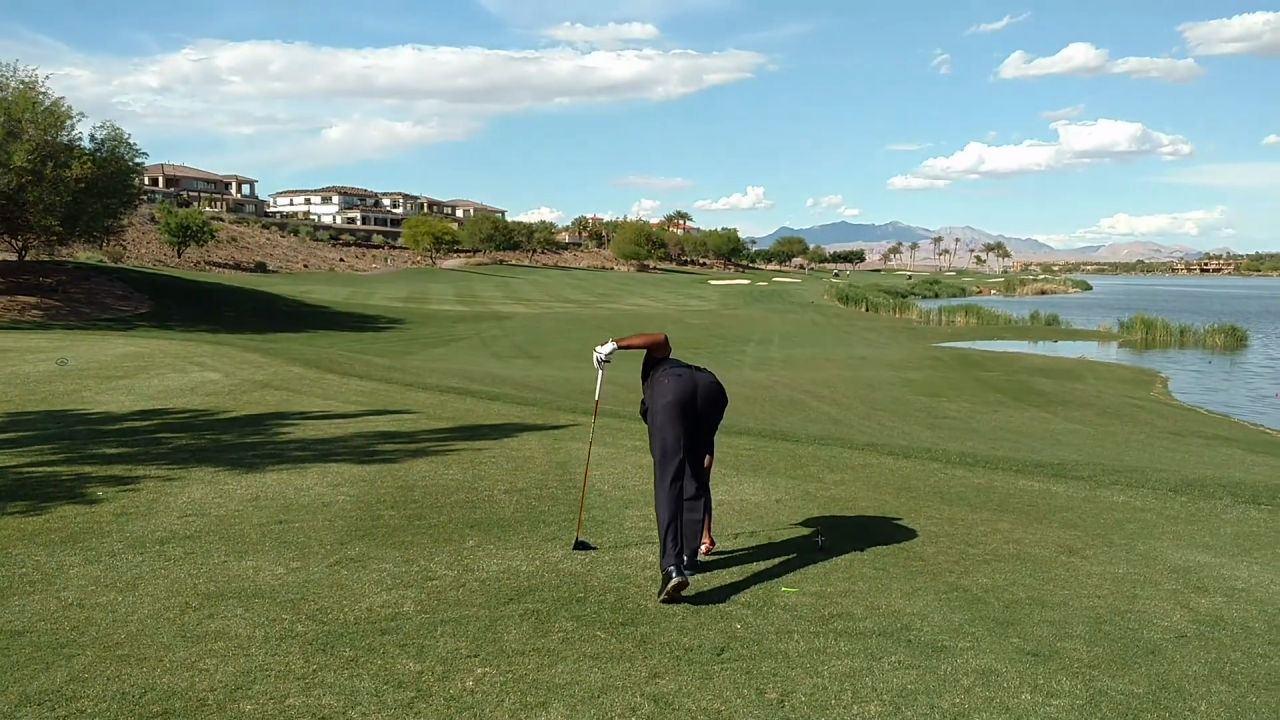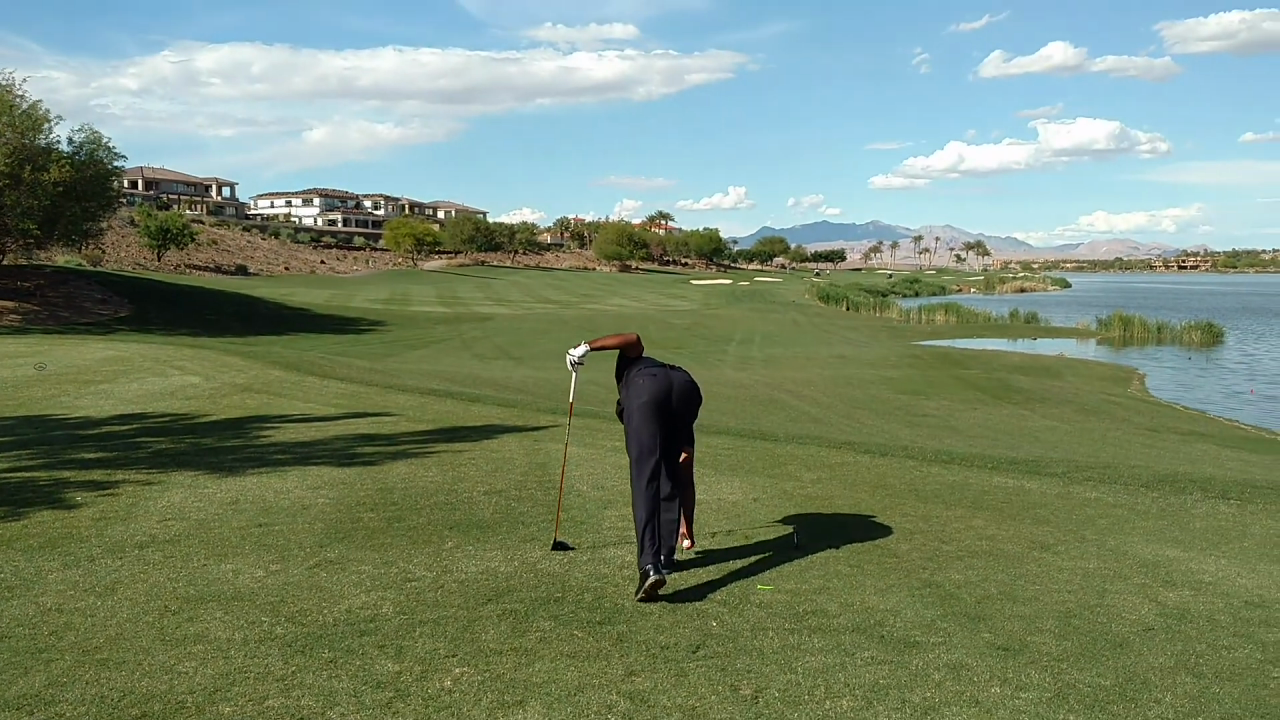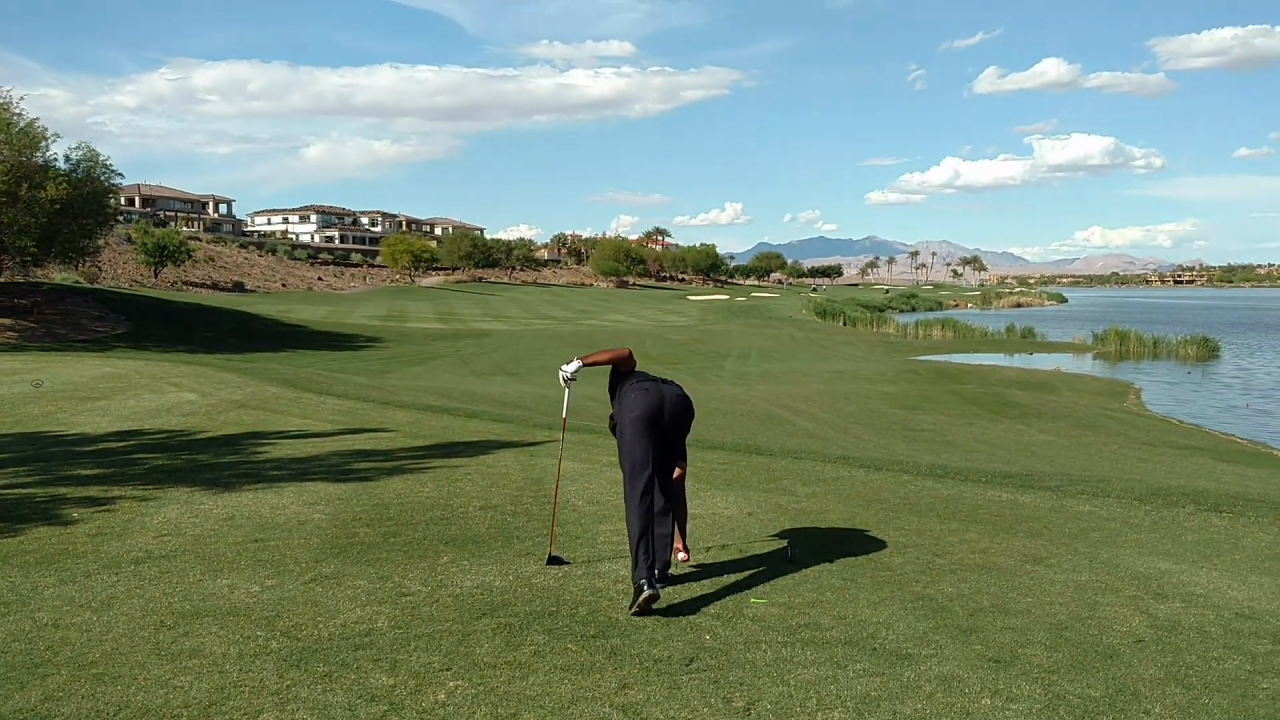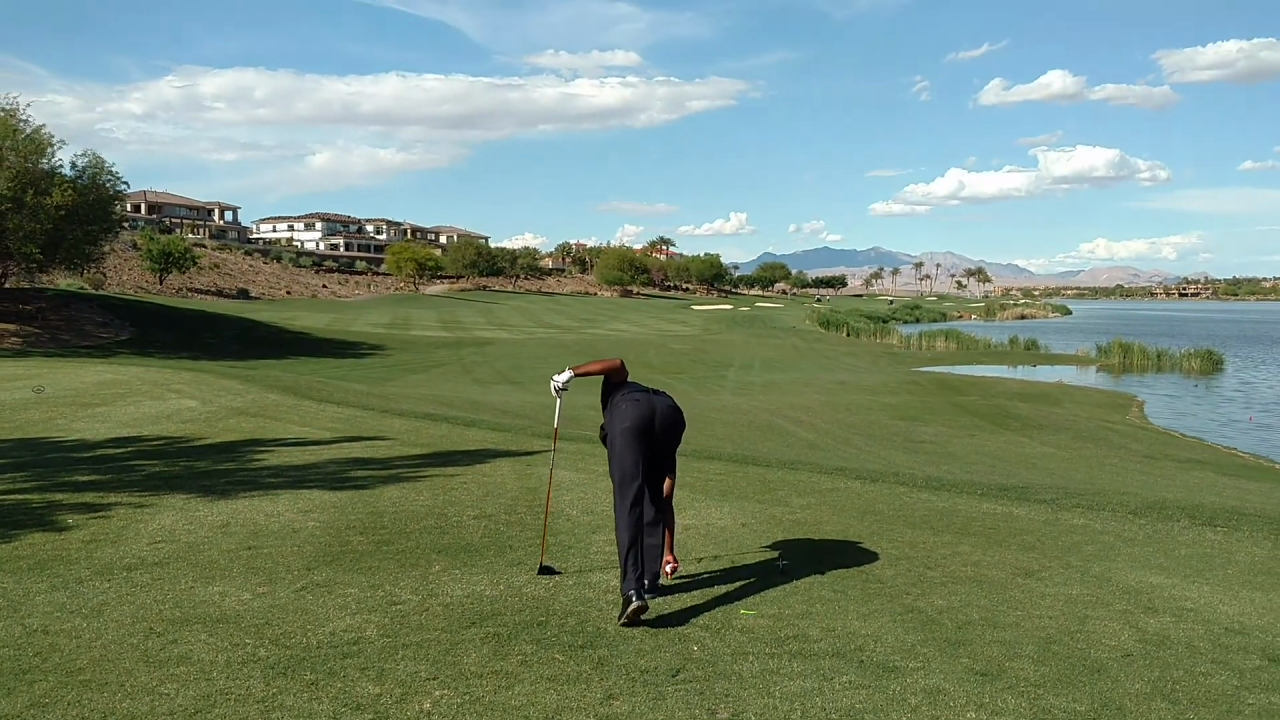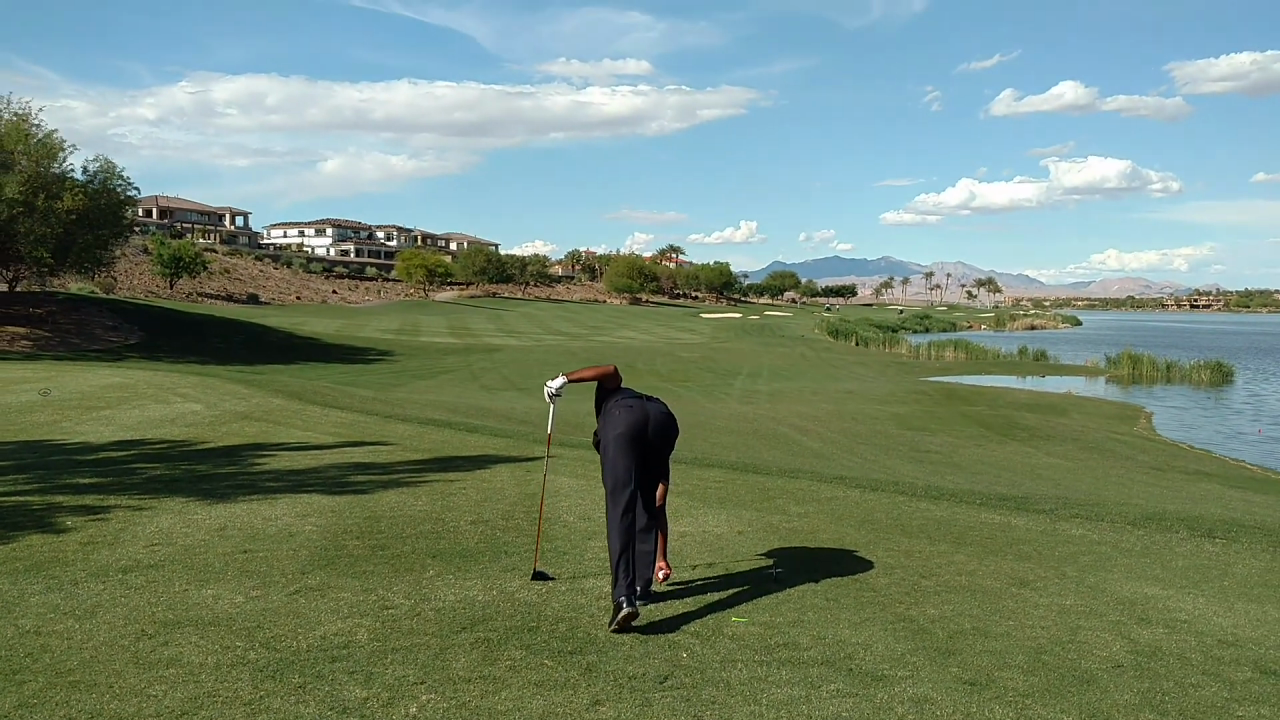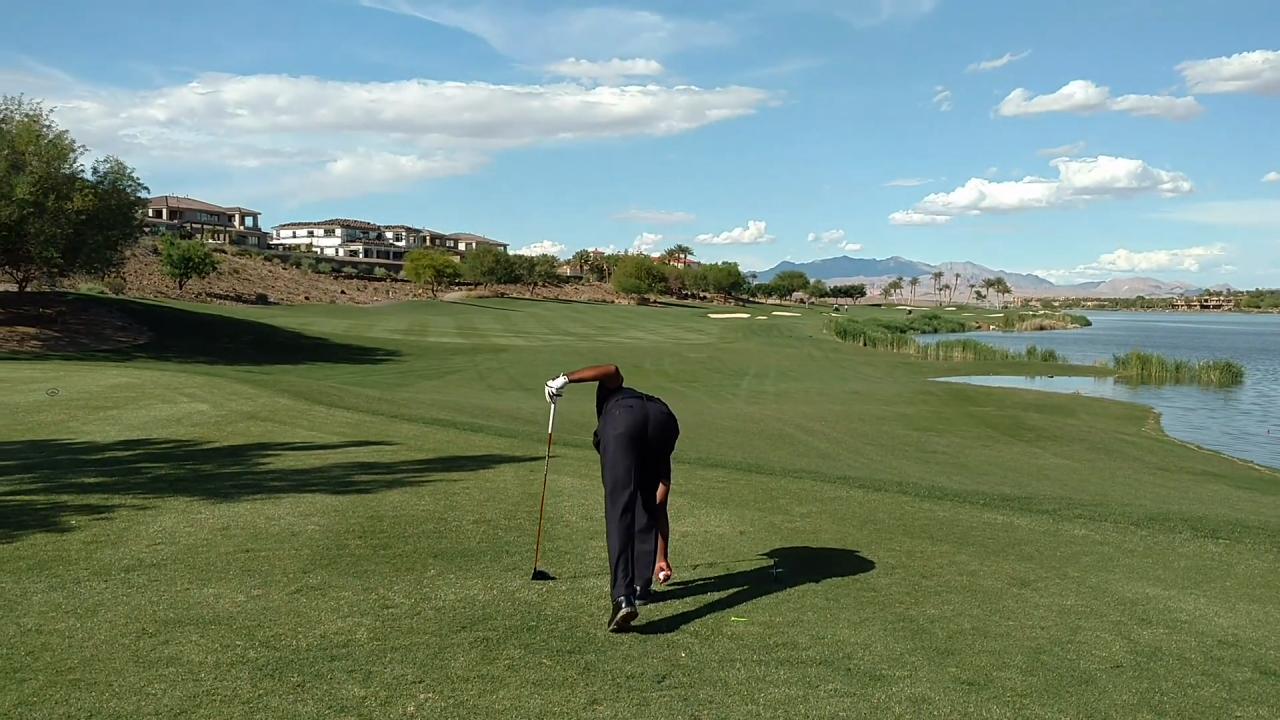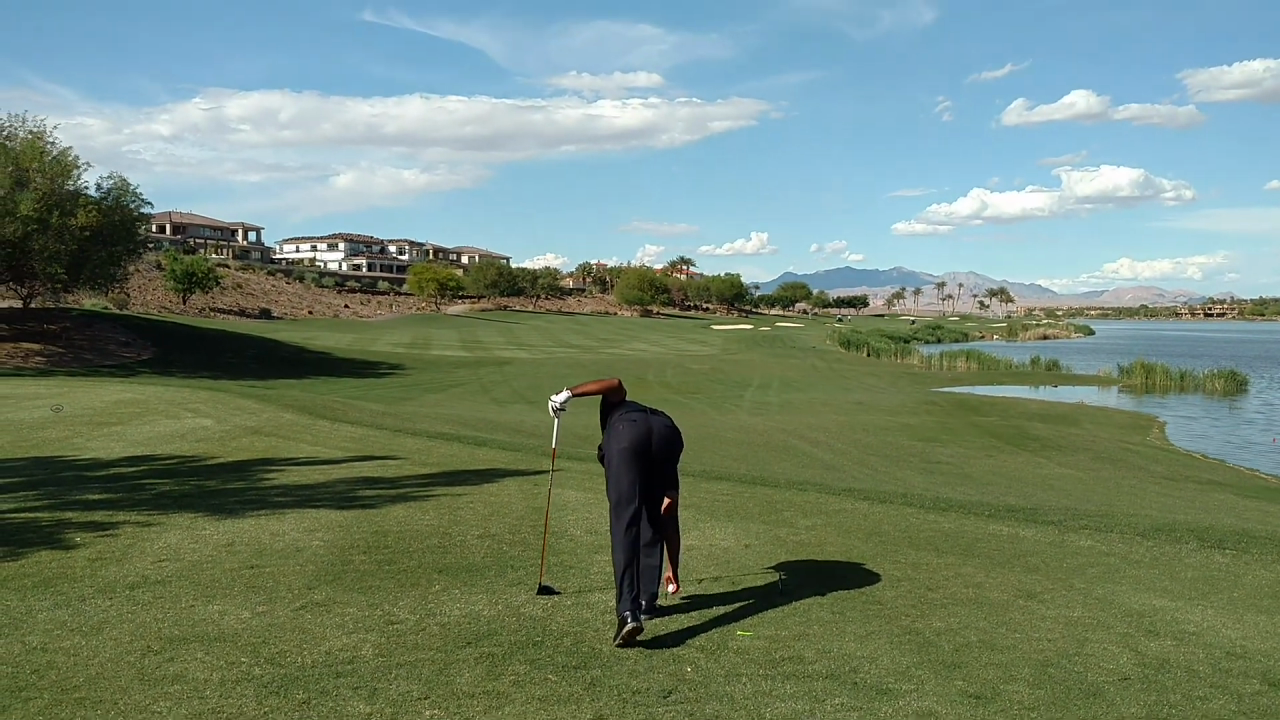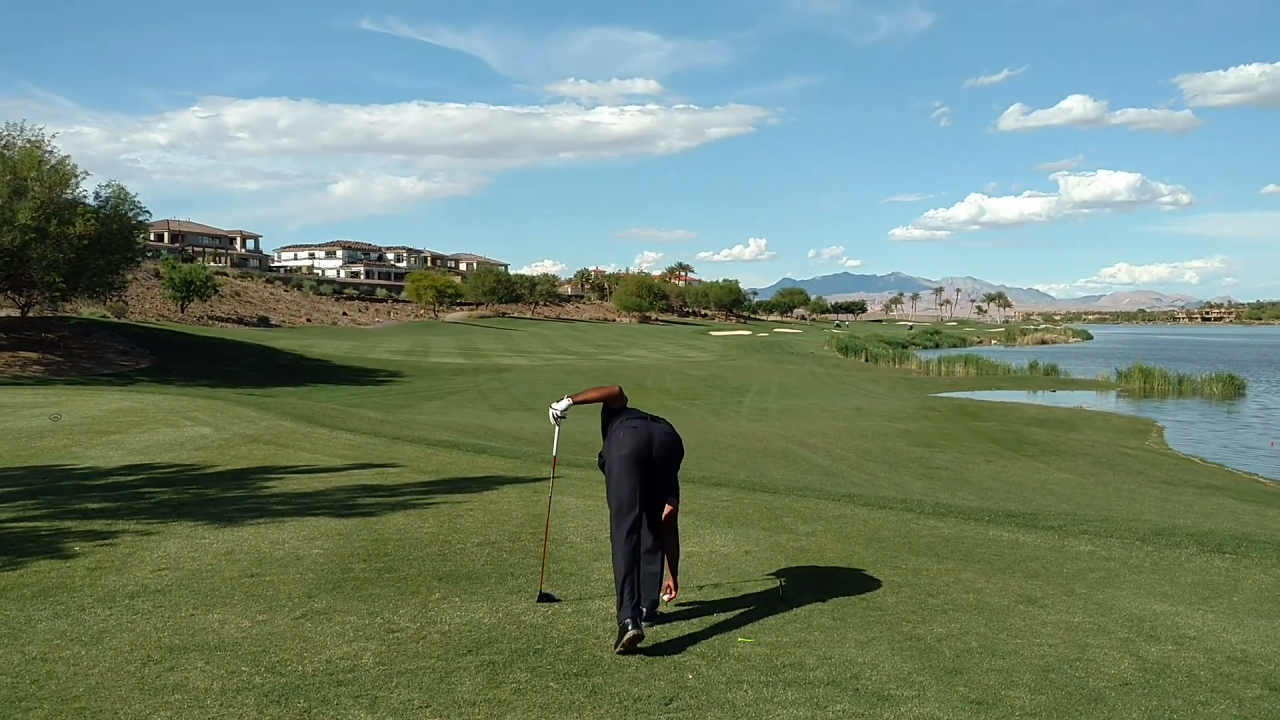
dt=0.3s
person 1, frame 1
left shoulder: (658, 369)
left elbow: (661, 340)
right elbow: (704, 479)
left wrist: (615, 345)
right wrist: (705, 533)
left hip: (670, 387)
right hip: (713, 391)
left knee: (668, 480)
right knee: (694, 477)
left ankle: (673, 567)
right ankle: (688, 555)
person 1, frame 2
left shoulder: (632, 369)
left elbow: (633, 340)
right elbow: (686, 475)
left wrist: (587, 347)
right wrist: (686, 528)
left hip: (646, 387)
right hip: (687, 390)
left knee: (645, 478)
right knee: (671, 474)
left ankle: (650, 565)
right ankle: (665, 555)
person 1, frame 3
left shoulder: (625, 383)
left elbow: (625, 355)
right elbow: (678, 489)
left wrist: (579, 363)
right wrist: (680, 540)
left hip: (638, 402)
right hip: (680, 403)
left knee: (639, 493)
right knee: (665, 488)
left ankle: (644, 580)
right ankle: (660, 569)
person 1, frame 4
left shoulder: (618, 395)
left elbow: (618, 365)
right elbow: (666, 501)
left wrist: (571, 373)
right wrist: (668, 552)
left hip: (629, 413)
right hip: (671, 416)
left knee: (628, 504)
right knee: (654, 499)
left ankle: (633, 591)
right ankle: (649, 578)
person 1, frame 5
left shoulder: (611, 400)
left elbow: (611, 371)
right elbow: (659, 507)
left wrist: (565, 379)
right wrist: (661, 558)
left hip: (622, 418)
right hip: (664, 422)
left knee: (620, 510)
right knee: (647, 506)
left ankle: (624, 598)
right ankle: (641, 586)
person 1, frame 6
left shoulder: (613, 399)
right shoulder: (655, 438)
left elbow: (612, 371)
right elbow: (660, 507)
left wrist: (566, 378)
right wrist: (661, 559)
left hip: (622, 418)
right hip: (664, 422)
left knee: (619, 510)
right knee: (647, 505)
left ankle: (623, 597)
right ankle: (641, 585)
person 1, frame 7
left shoulder: (617, 413)
right shoulder: (667, 472)
left elbow: (615, 385)
right elbow: (670, 518)
left wrist: (569, 393)
right wrist: (672, 570)
left hip: (626, 432)
right hip: (668, 436)
left knee: (624, 524)
right knee: (652, 519)
left ankle: (628, 612)
right ankle: (647, 600)
person 1, frame 8
left shoulder: (617, 419)
left elbow: (616, 392)
right elbow: (670, 526)
left wrist: (570, 401)
right wrist: (672, 578)
left hip: (627, 439)
right hip: (669, 443)
left knee: (625, 531)
right knee: (653, 526)
left ankle: (629, 620)
right ankle: (648, 607)
